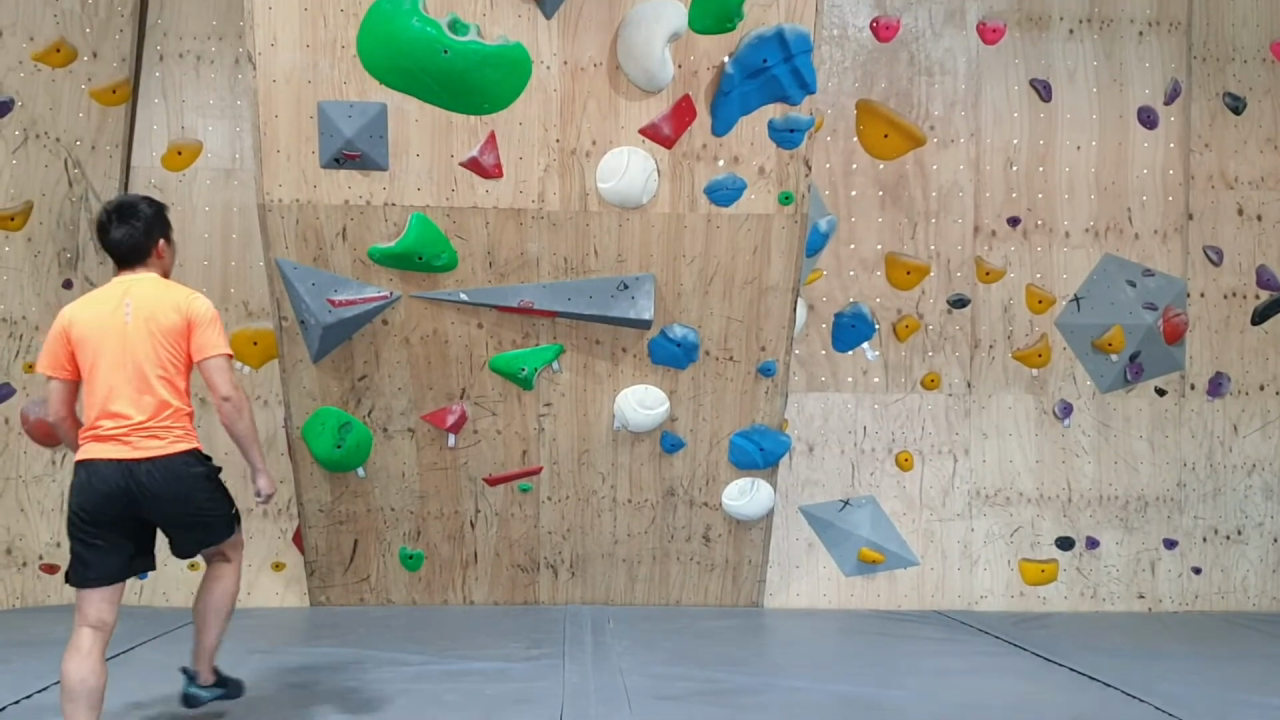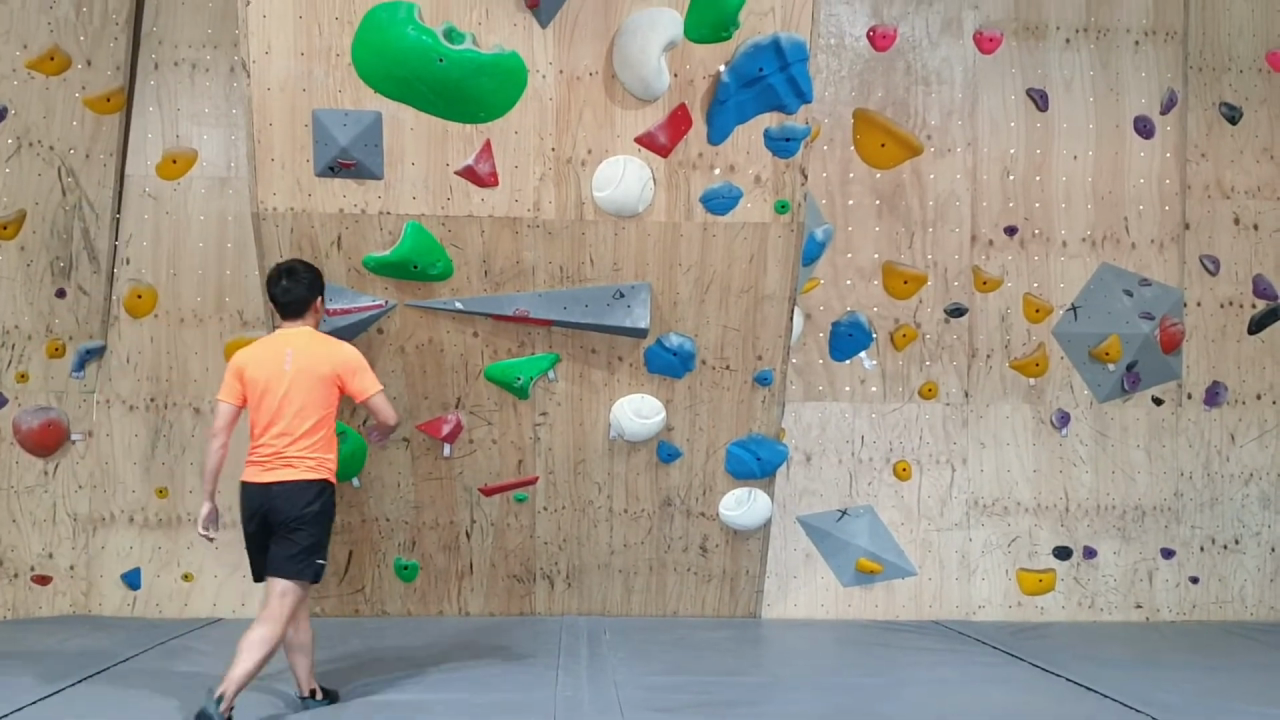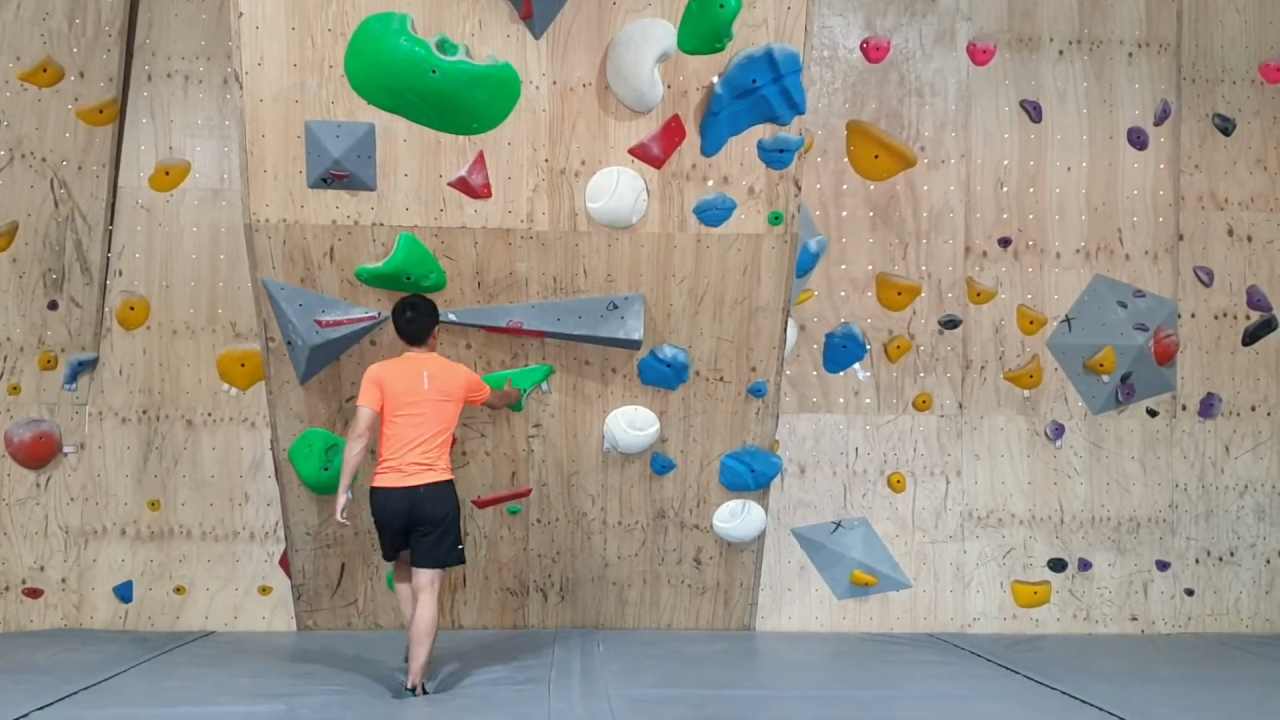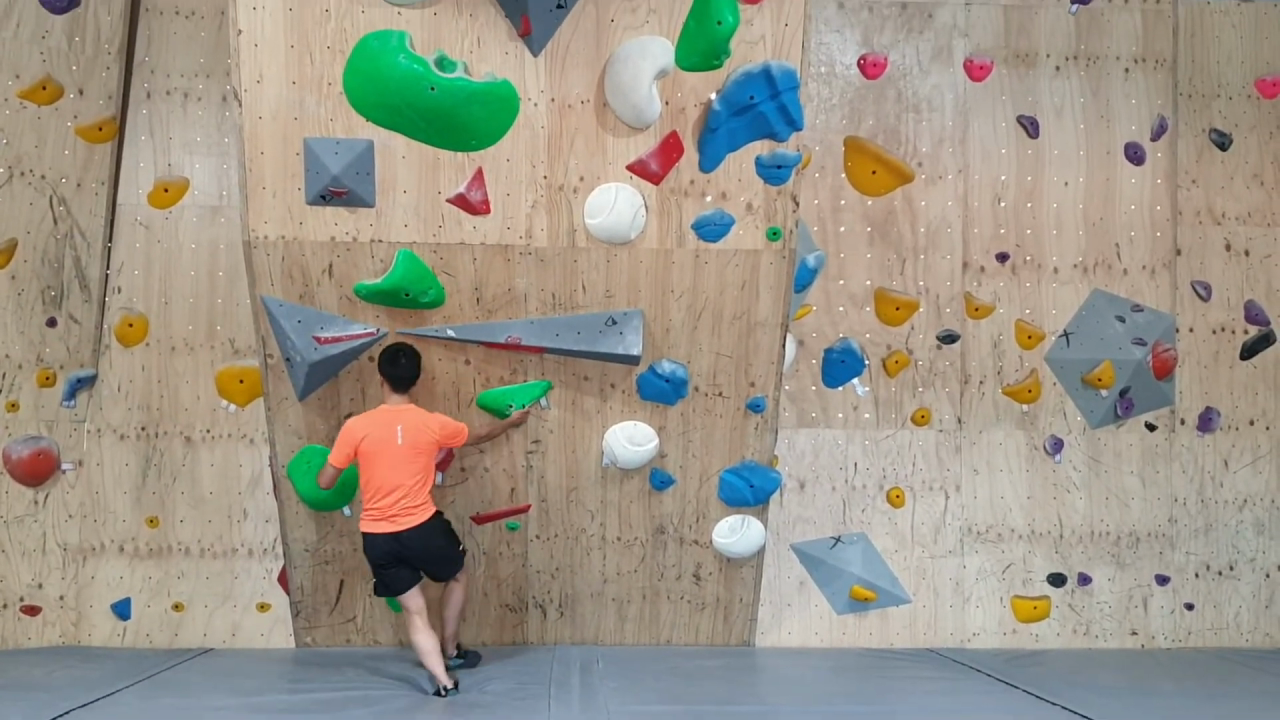
dt=1s
person 1, frame 1
left shoulder: (73, 314)
right shoulder: (190, 305)
left elbow: (58, 415)
right elbow: (227, 395)
right wrist: (259, 468)
left hip: (96, 474)
right hip: (172, 465)
left knee: (92, 622)
right knee: (227, 552)
right ankle: (203, 675)
person 1, frame 2
left shoulder: (245, 357)
right shoulder: (339, 354)
left elbow: (218, 434)
right elbow: (388, 418)
left wrist: (208, 499)
right wrist: (379, 433)
left hip: (256, 490)
right hip: (307, 490)
left knee: (292, 591)
right knee: (279, 609)
person 1, frame 3
left shoulder: (379, 373)
right shoulder: (459, 375)
left elbow: (360, 434)
right elbow: (496, 401)
left wrist: (343, 489)
right wrist: (512, 395)
left hip: (387, 492)
right hip: (435, 491)
left knee: (401, 566)
right knee: (427, 590)
left ankle: (415, 646)
right ankle: (414, 683)
person 1, frame 4
left shoulder: (356, 426)
right shoulder: (435, 424)
left elbow: (325, 482)
right elbow: (480, 435)
left wrist: (326, 475)
right wrist: (511, 423)
left hip: (378, 537)
right hip: (423, 526)
left knee: (415, 612)
right knee: (457, 577)
left ankle: (444, 682)
right ankle: (451, 650)
